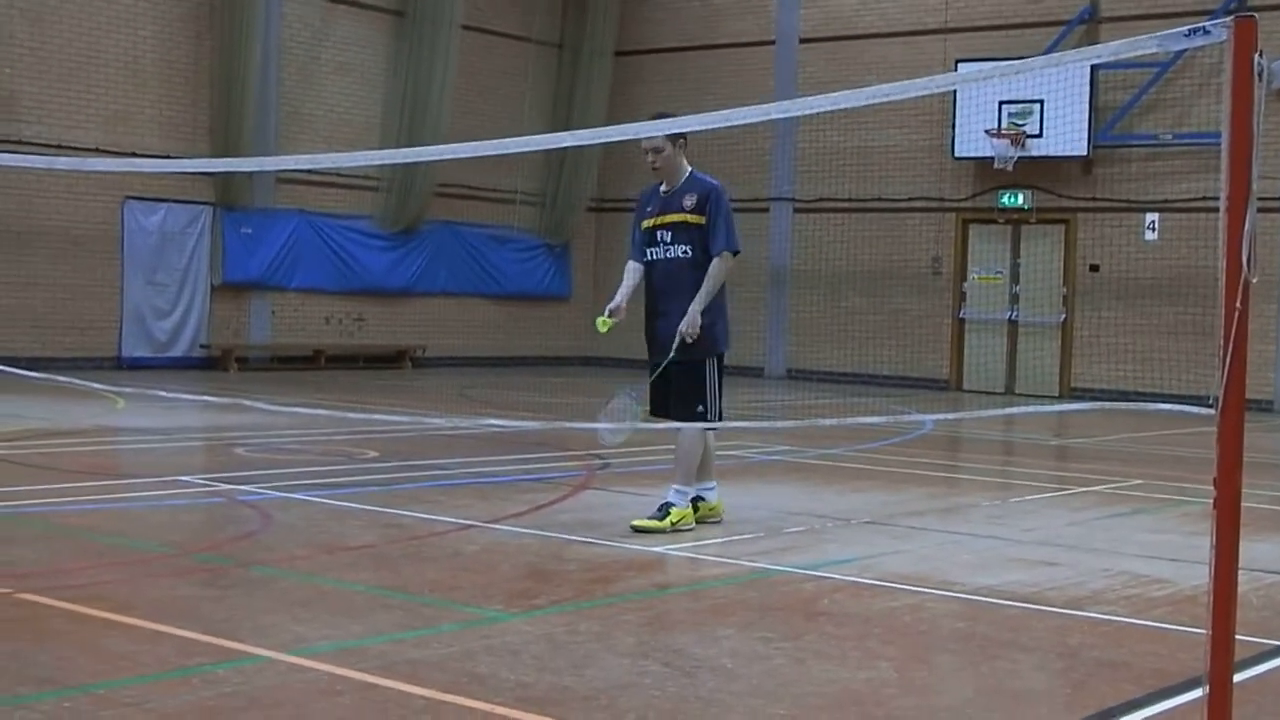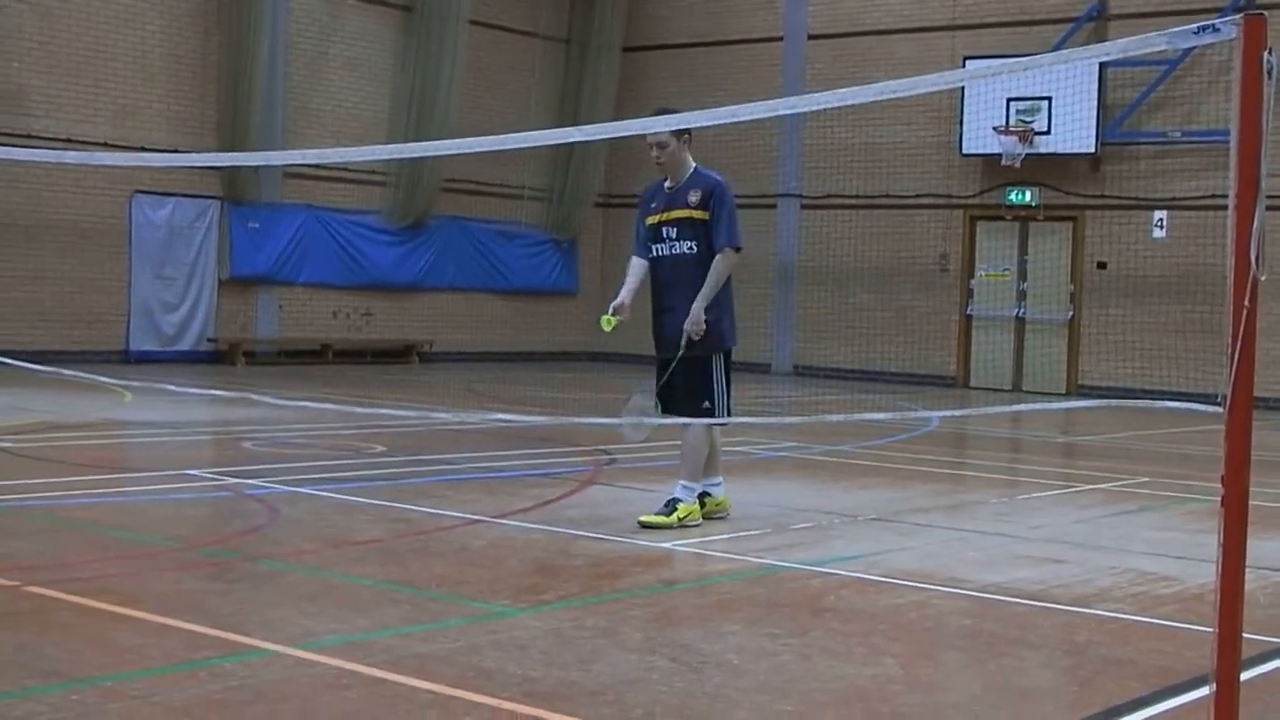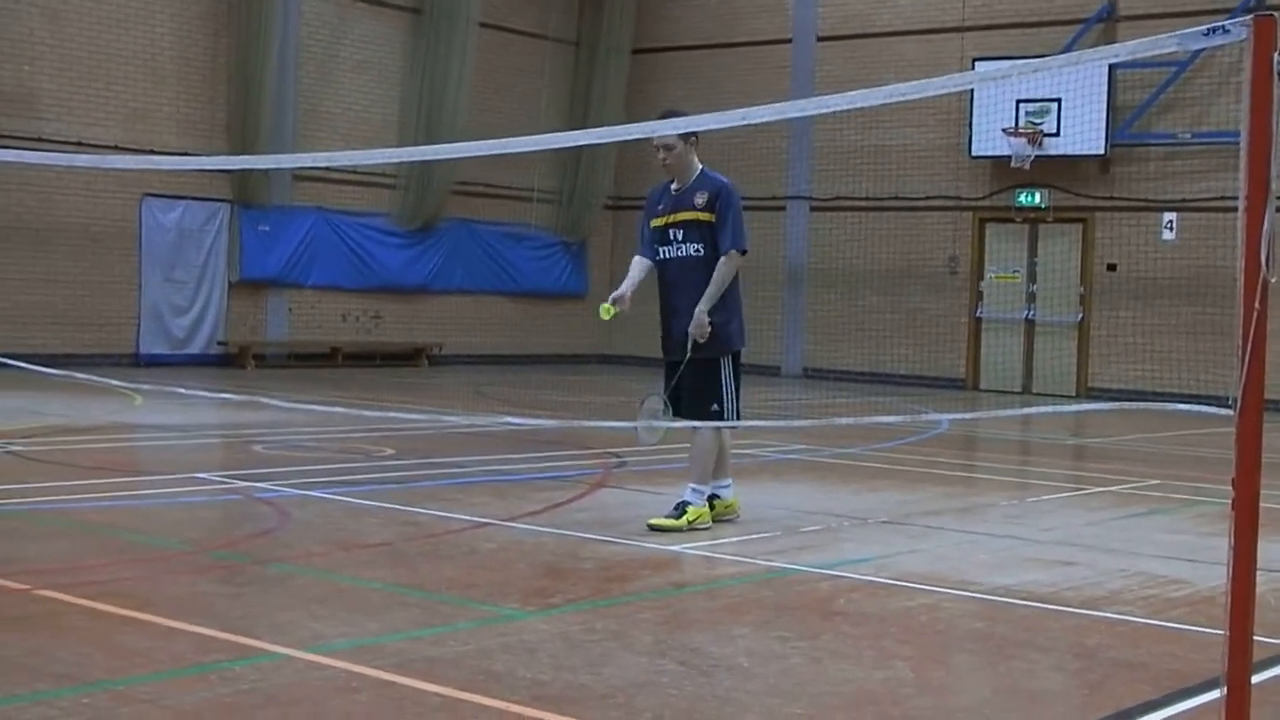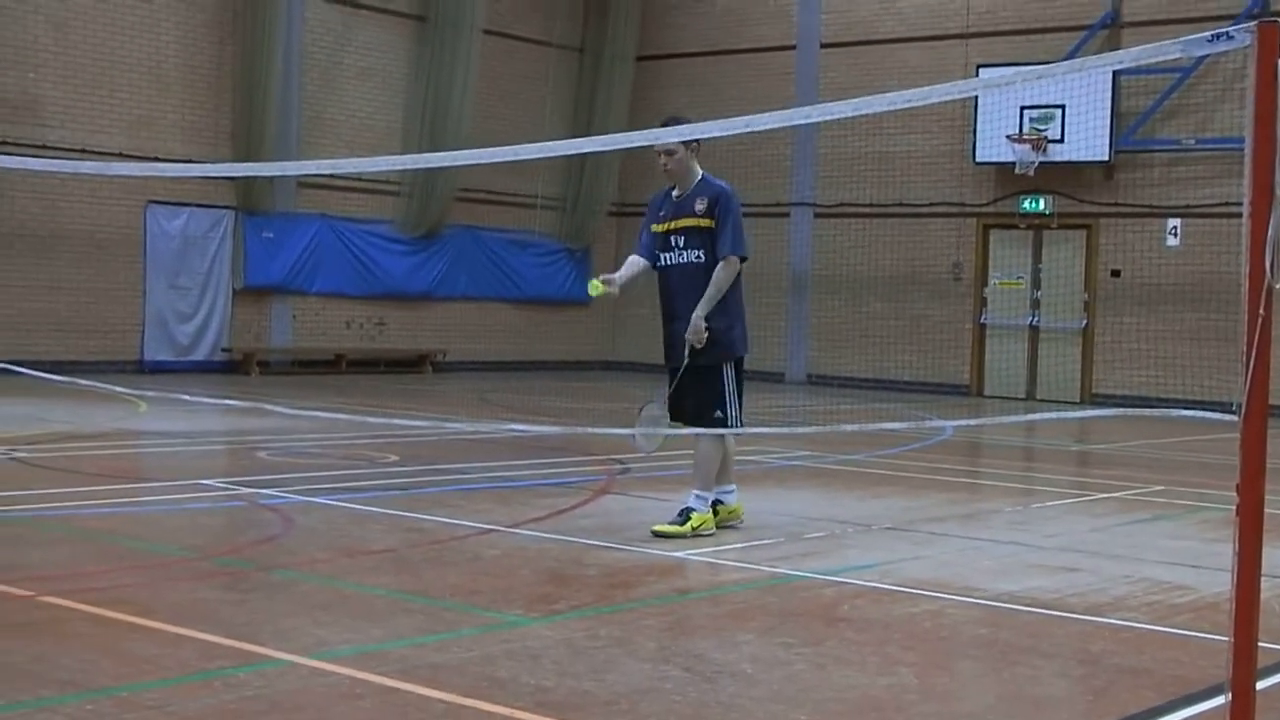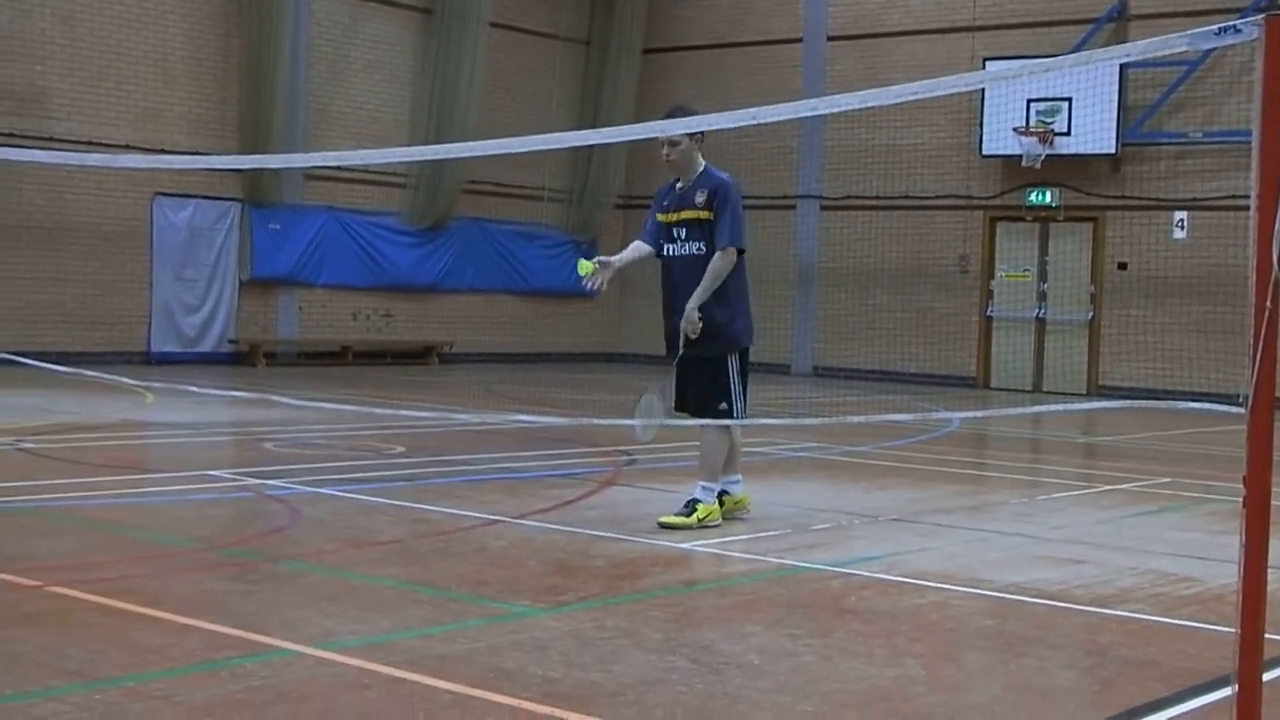
dt=0.1s
person 1, frame 1
left shoulder: (709, 192)
right shoulder: (646, 201)
left elbow: (724, 256)
right elbow: (638, 258)
left wrist: (696, 311)
right wrist: (622, 297)
left hip: (698, 327)
right hip: (661, 328)
left knee: (692, 413)
right knee: (689, 414)
left ankle: (678, 503)
right ankle: (706, 498)
person 1, frame 2
left shoulder: (713, 188)
right shoulder: (650, 197)
left elbow: (728, 252)
right elbow: (642, 254)
left wrist: (699, 308)
right wrist: (626, 294)
left hip: (704, 323)
right hip: (668, 325)
left knee: (698, 410)
right knee: (699, 410)
left ankle: (686, 499)
right ankle: (713, 493)
person 1, frame 3
left shoulder: (719, 190)
right shoulder: (657, 199)
left elbow: (732, 254)
right elbow: (647, 254)
left wrist: (703, 310)
right wrist: (627, 288)
left hip: (712, 325)
right hip: (676, 327)
left knee: (708, 412)
right knee: (708, 413)
left ankle: (695, 502)
right ankle: (722, 496)
person 1, frame 4
left shoulder: (720, 195)
right shoulder: (658, 204)
left elbow: (731, 261)
right elbow: (644, 254)
left wrist: (701, 316)
right wrist: (617, 278)
left hip: (716, 331)
right hip: (680, 333)
left knee: (711, 419)
right knee: (710, 419)
left ankle: (700, 508)
right ankle: (726, 500)
person 1, frame 5
left shoulder: (720, 187)
right shoulder: (664, 196)
left elbow: (728, 252)
right elbow: (649, 242)
left wrist: (696, 305)
right wrist: (615, 261)
left hip: (719, 321)
right hip: (684, 324)
left knee: (717, 410)
right knee: (715, 411)
left ankle: (705, 499)
right ankle: (731, 491)
